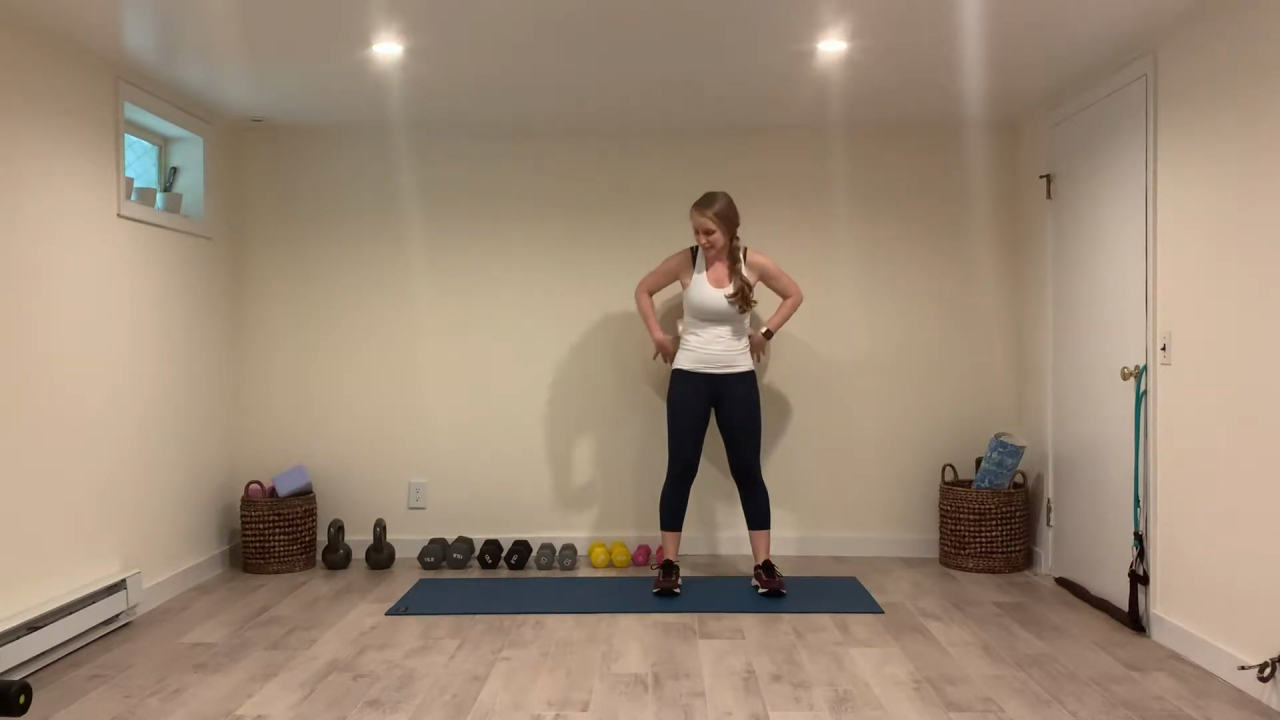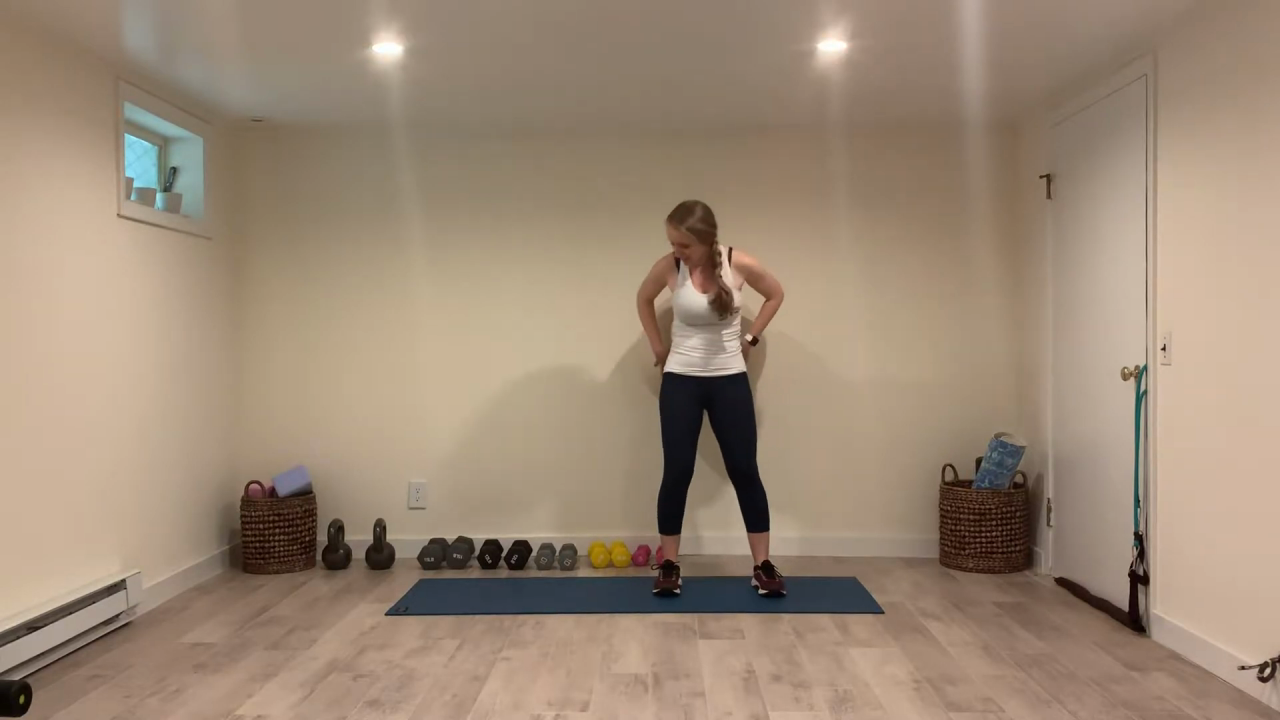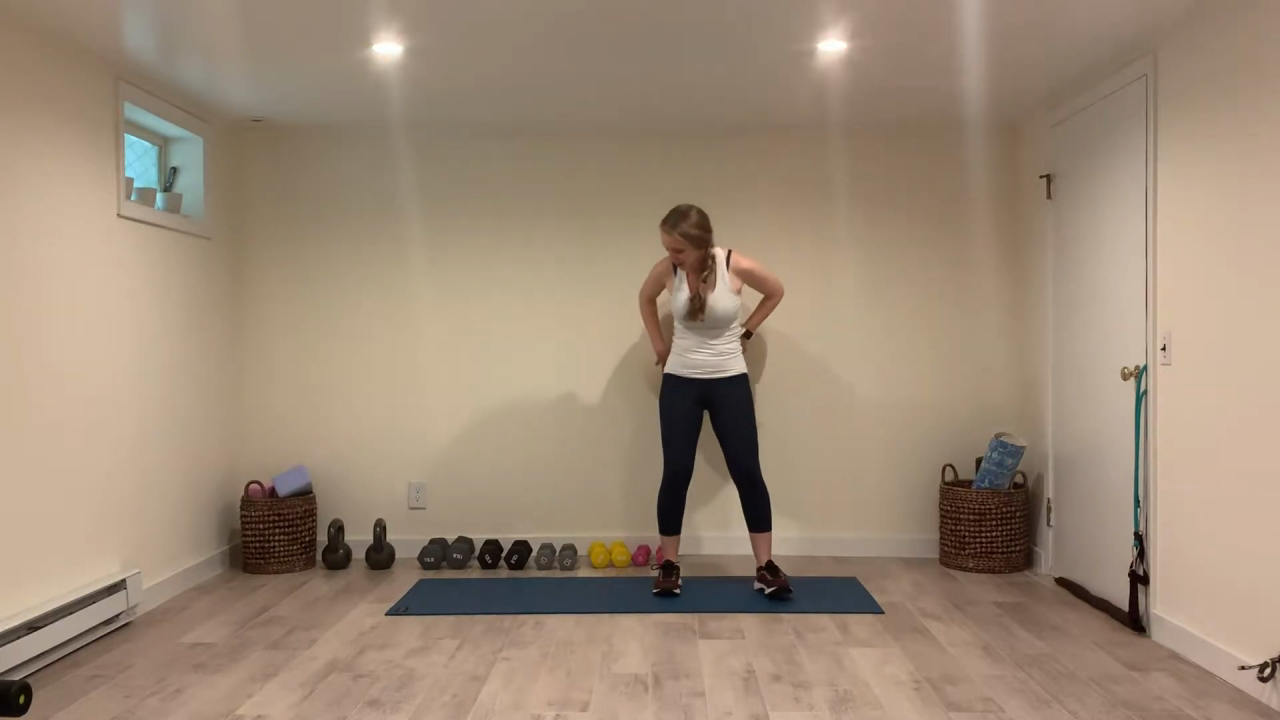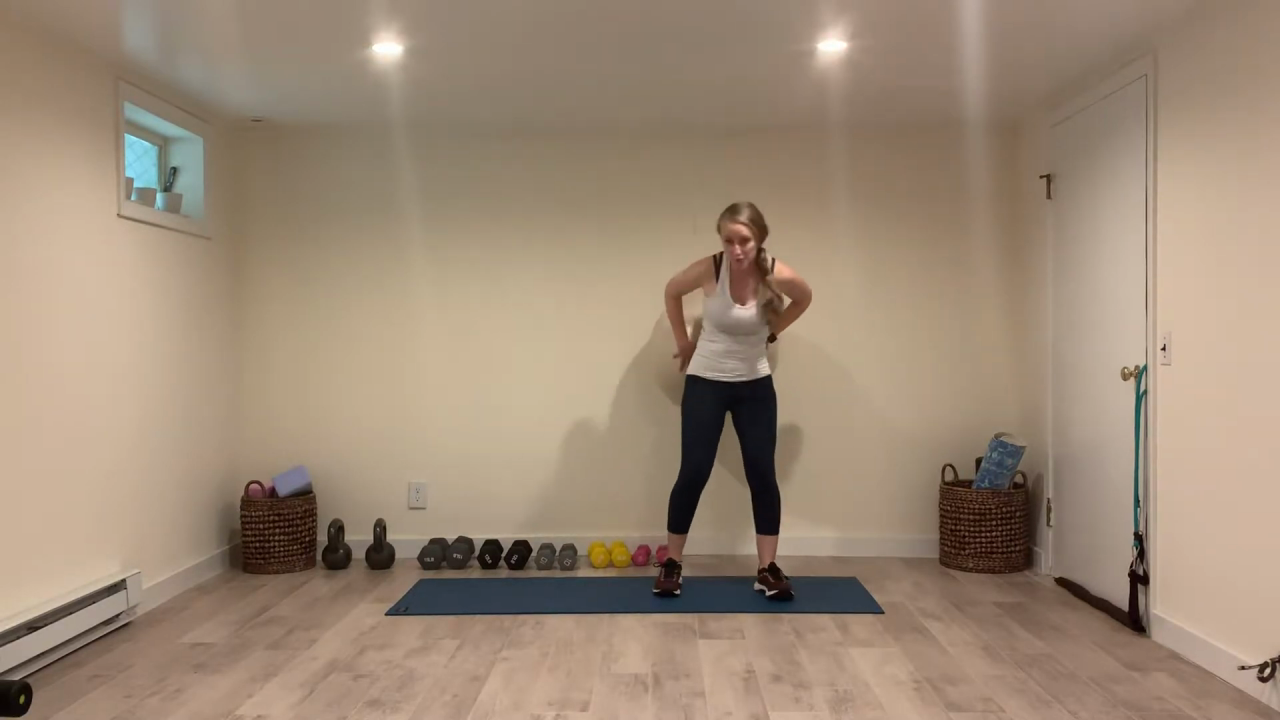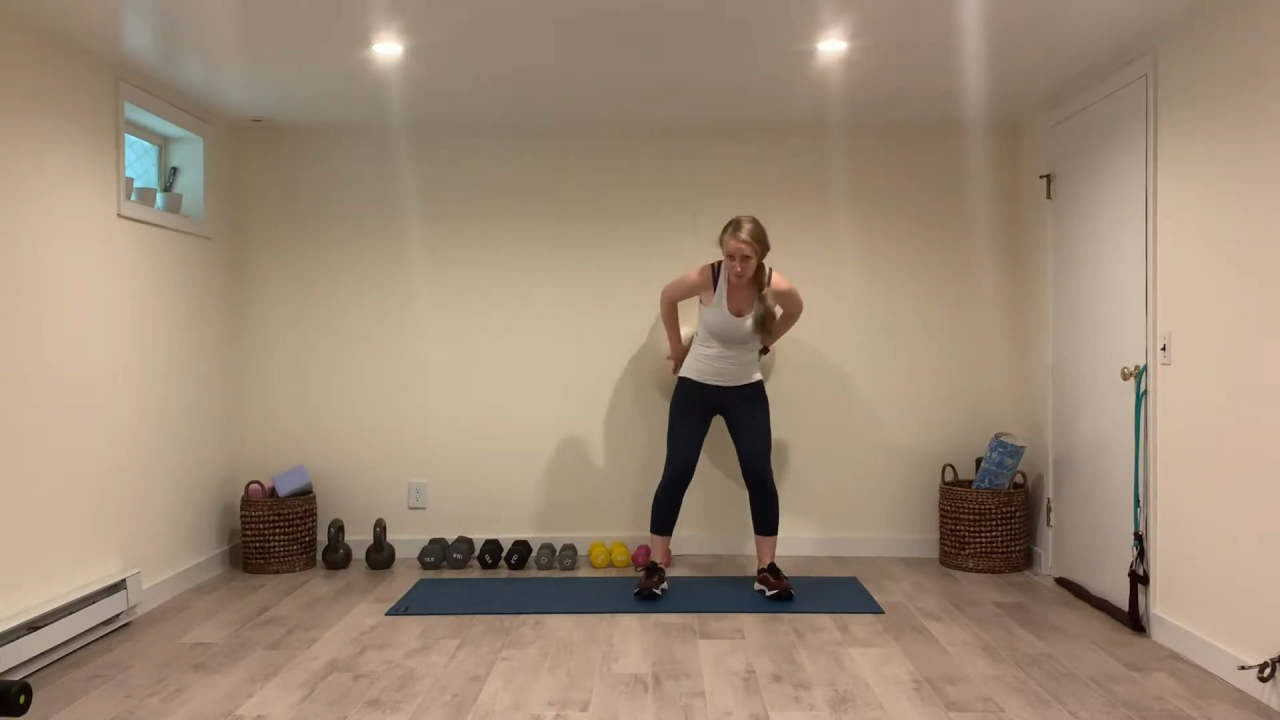
dt=0.4s
person 1, frame 1
left shoulder: (754, 263)
right shoulder: (684, 262)
left elbow: (794, 295)
right elbow: (643, 290)
left wrist: (765, 333)
right wrist: (658, 336)
left hip: (738, 378)
right hip: (689, 377)
left knee: (747, 471)
right knee: (681, 470)
left ankle: (763, 565)
right ankle: (668, 564)
person 1, frame 2
left shoulder: (740, 264)
right shoulder: (667, 268)
left elbow: (775, 295)
right elbow: (644, 300)
left wrist: (750, 338)
right wrist: (658, 346)
left hip: (730, 380)
right hip: (680, 381)
left knee: (745, 472)
right knee: (677, 473)
left ankle: (762, 566)
right ankle: (669, 565)
person 1, frame 3
left shoulder: (739, 267)
right shoulder: (666, 270)
left elbow: (775, 292)
right elbow: (646, 299)
left wrist: (745, 332)
right wrist: (659, 345)
left hip: (730, 381)
right hip: (680, 383)
left knee: (747, 472)
right knee: (676, 473)
left ankle: (766, 567)
right ankle: (669, 565)
person 1, frame 4
left shoulder: (780, 275)
right shoulder: (707, 269)
left elbow: (804, 300)
right elbow: (672, 292)
left wrist: (768, 334)
right wrist: (683, 342)
left hip: (755, 385)
right hip: (705, 382)
left knee: (762, 473)
right knee: (693, 473)
left ankle: (767, 569)
right ankle: (672, 563)
person 1, frame 5
left shoulder: (778, 287)
right shoulder: (704, 278)
left elbow: (794, 313)
right elbow: (667, 298)
left wrist: (763, 345)
right wrist: (677, 346)
left hip: (747, 390)
right hip: (696, 385)
left knee: (760, 475)
right knee: (676, 473)
left ankle: (767, 569)
right ankle: (654, 567)
